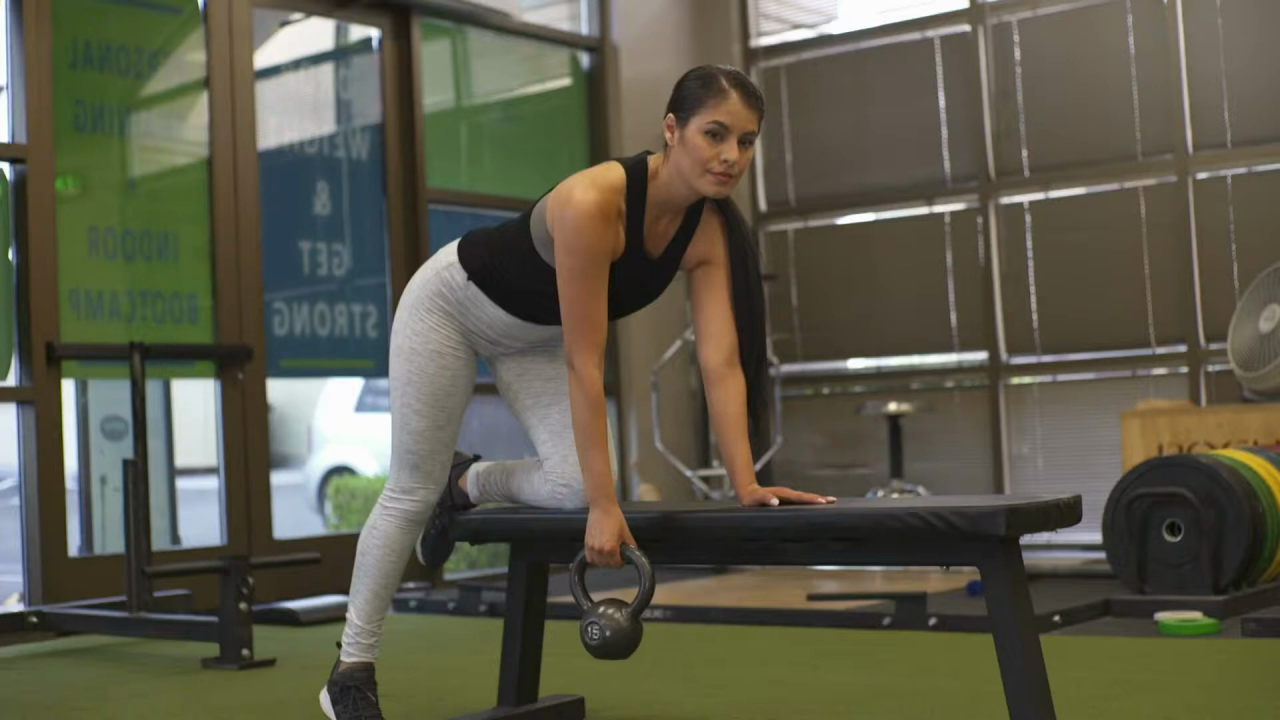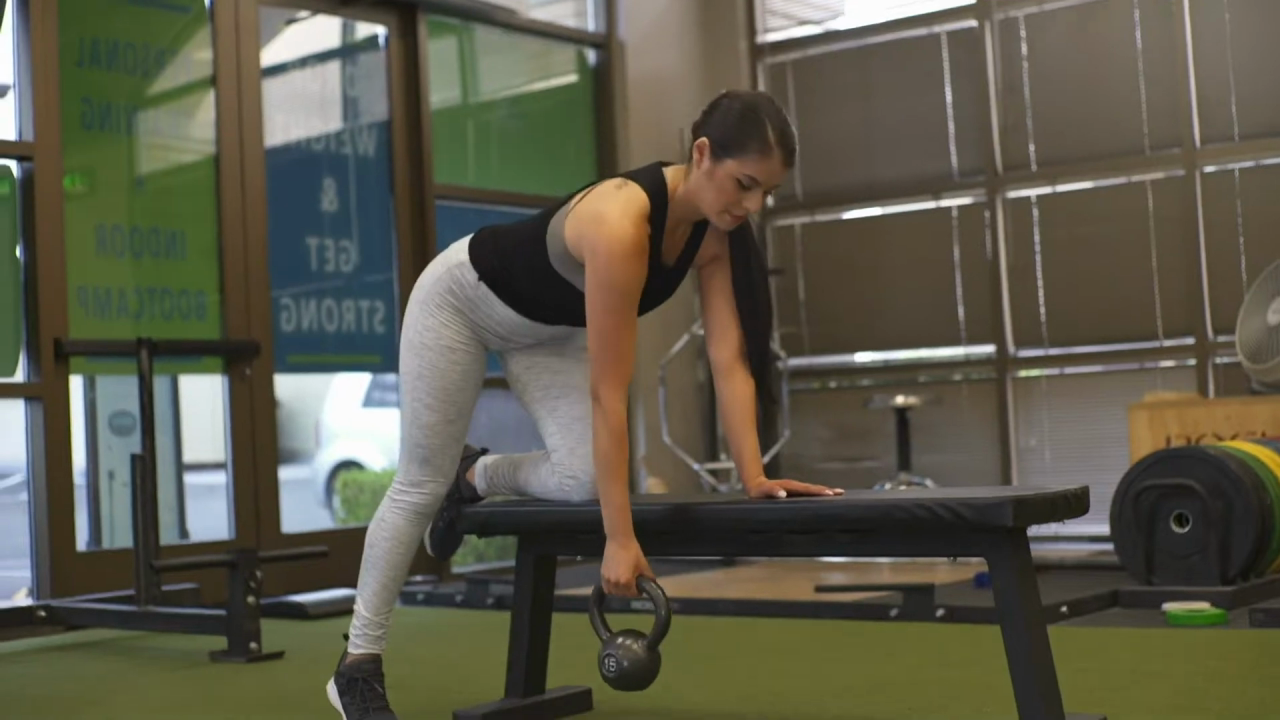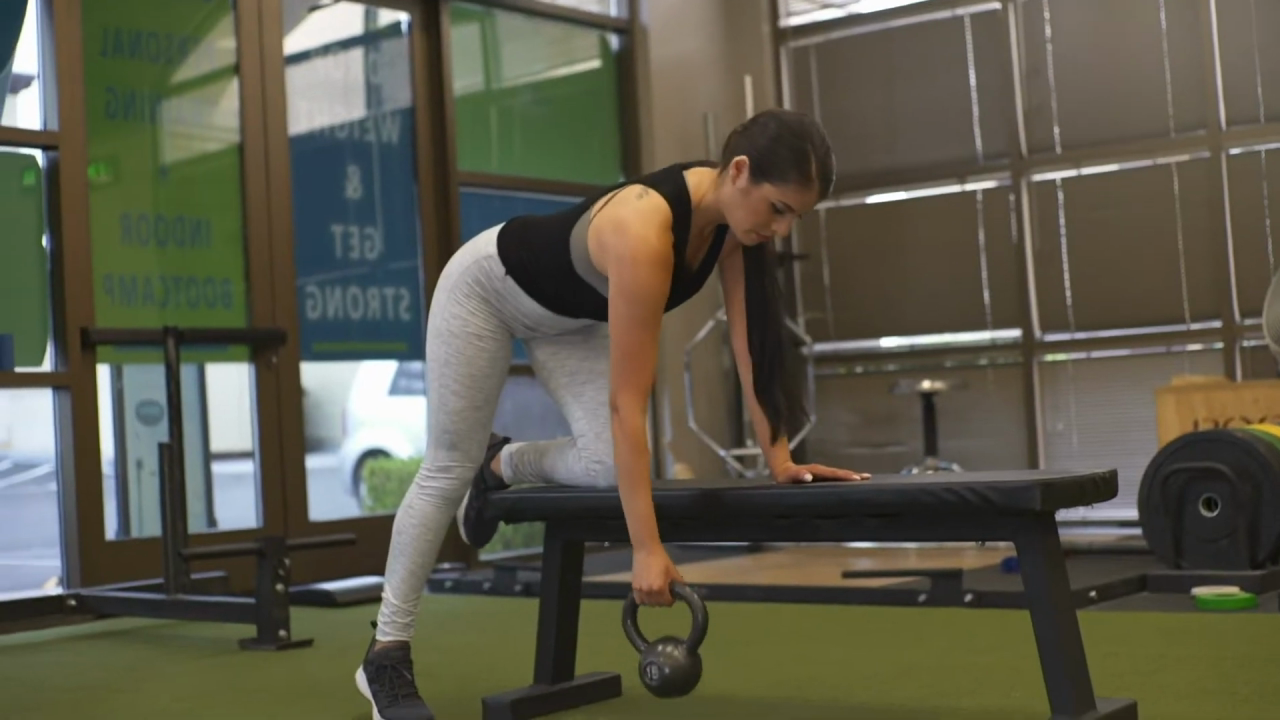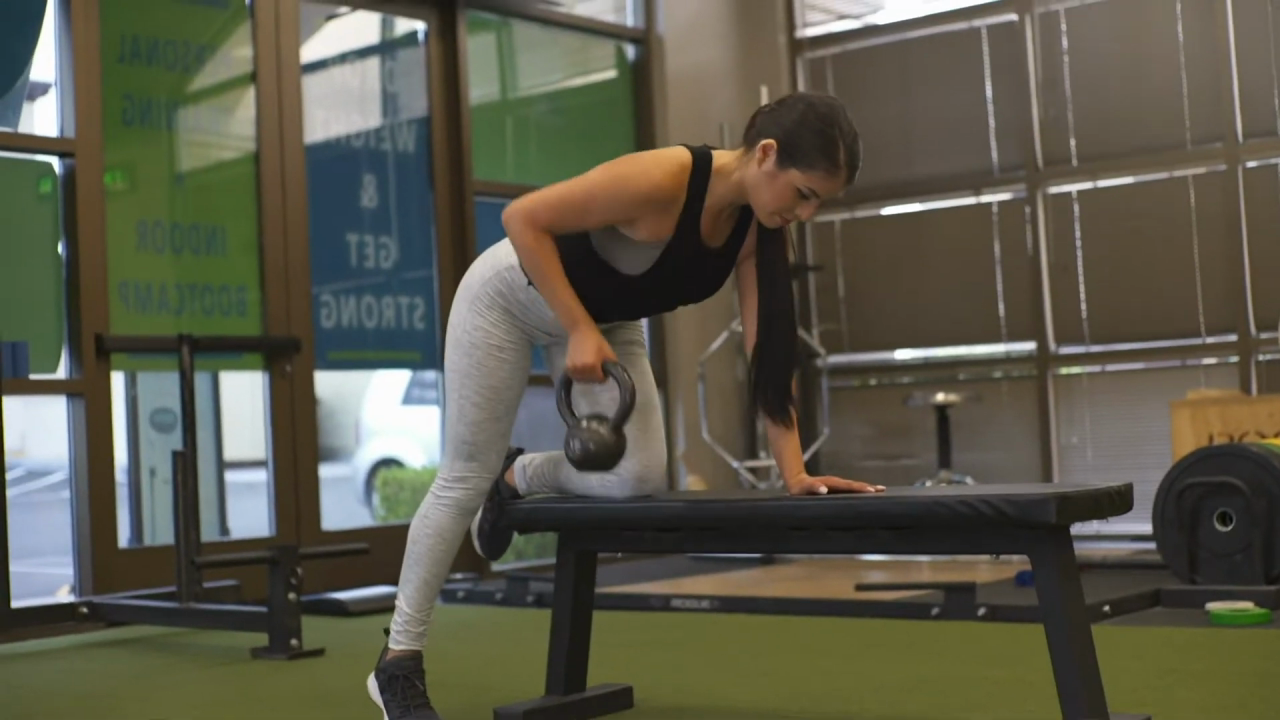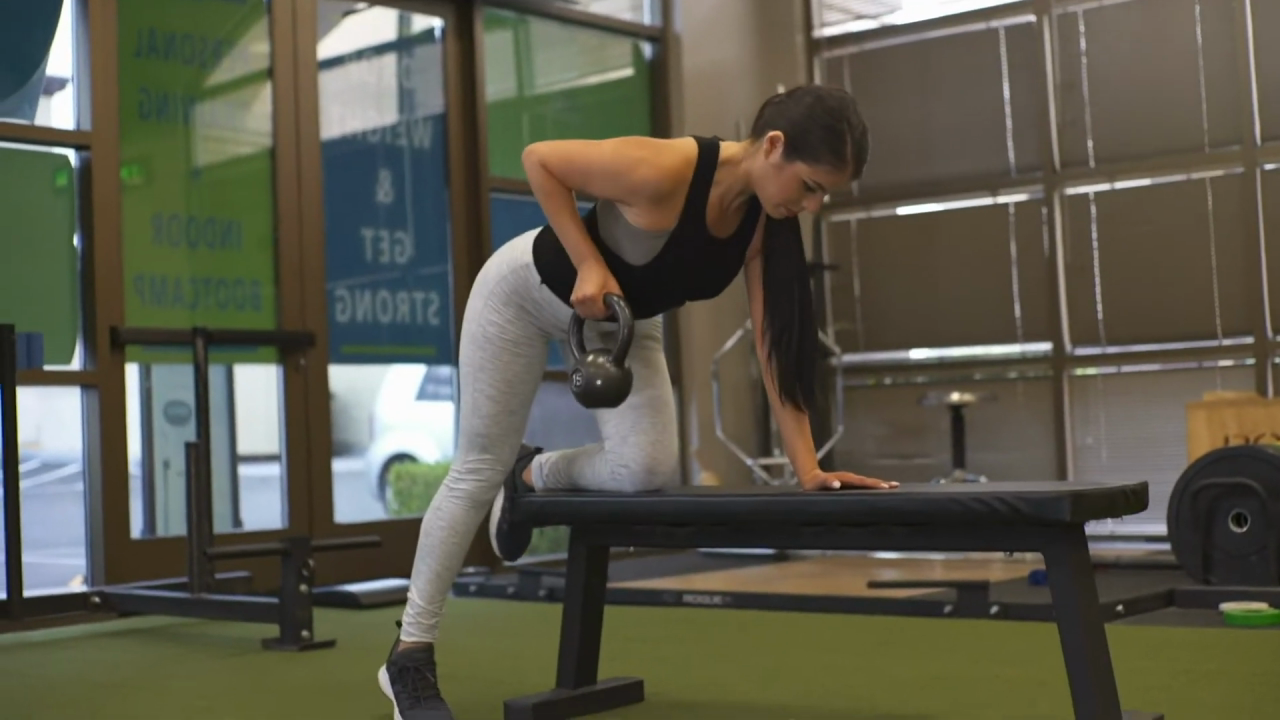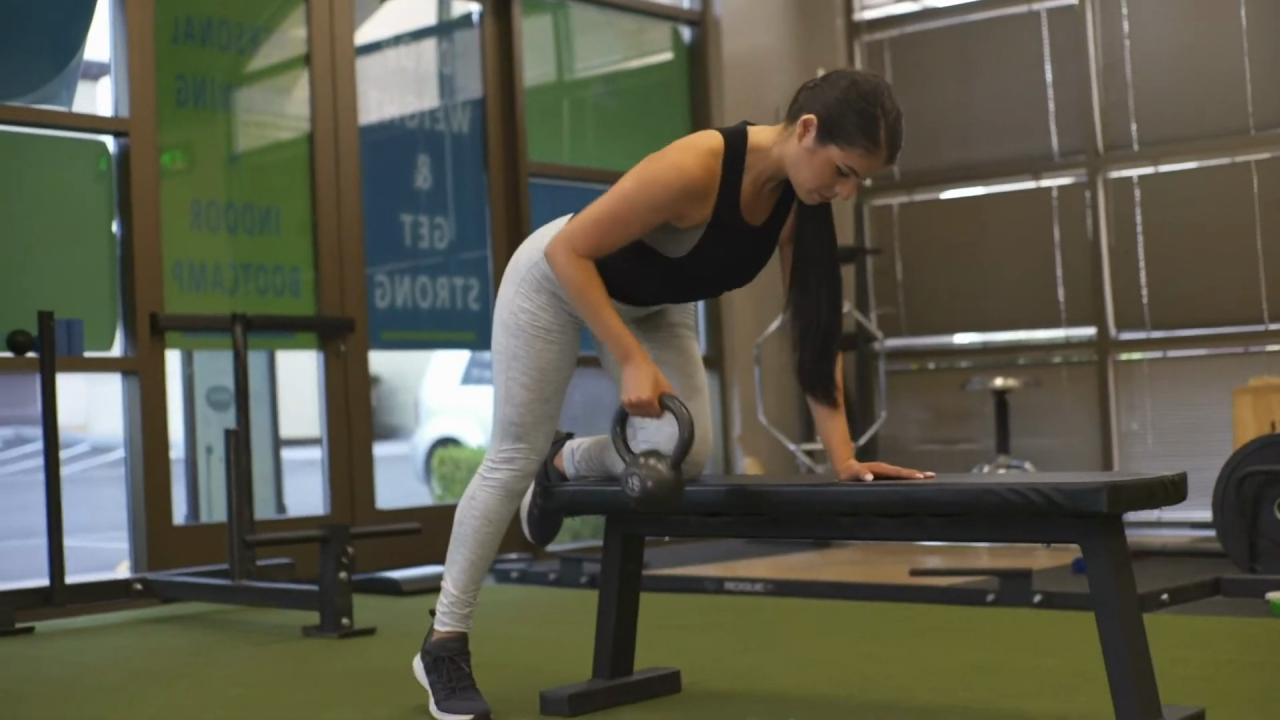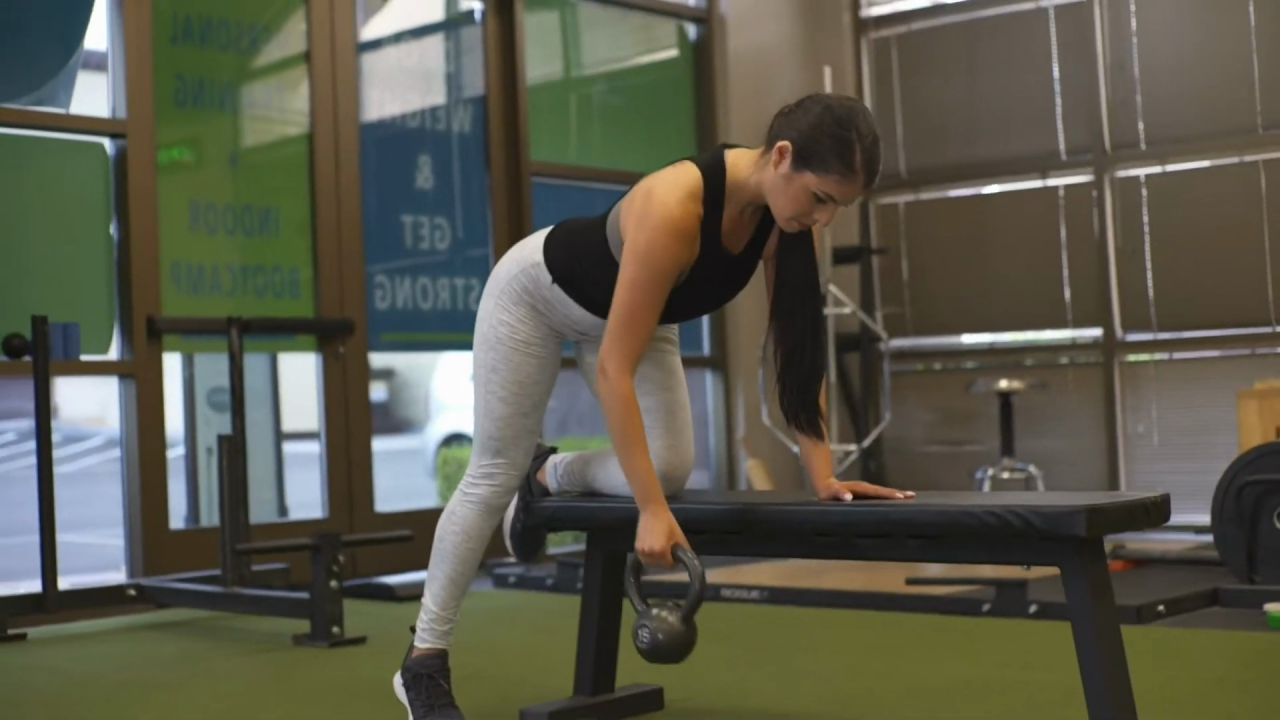
dt=0.5s
person 1, frame 1
left shoulder: (712, 230)
right shoulder: (595, 202)
left elbow: (721, 361)
right elbow: (583, 363)
left wrist: (745, 484)
right wrist: (604, 505)
left hip: (536, 332)
right hip: (454, 304)
left knee: (576, 485)
right knee: (413, 492)
left ankle: (468, 484)
person 1, frame 2
left shoulder: (718, 229)
right shoulder: (619, 225)
left elbow: (730, 357)
right elbow: (607, 393)
left wrist: (754, 476)
right wrist: (620, 539)
left hip: (550, 327)
right hip: (463, 299)
left knee: (587, 480)
right knee: (422, 483)
left ankle: (476, 476)
right ankle: (358, 663)
person 1, frame 3
left shoulder: (735, 219)
right shoulder: (644, 233)
left elbow: (756, 347)
right elbow: (624, 403)
left wrist: (780, 460)
right wrist: (647, 547)
left hip: (574, 314)
right hip: (488, 287)
left knee: (619, 467)
right knee: (448, 469)
left ankle: (502, 465)
right ankle: (386, 653)
person 1, frame 4
left shoulder: (759, 219)
right shoulder: (660, 179)
left elbow: (767, 345)
right elbow: (521, 217)
left wrist: (794, 472)
right wrist: (578, 331)
left hip: (606, 314)
right hip: (510, 293)
left knee: (638, 477)
right knee: (466, 478)
left ankle: (517, 478)
right ankle: (398, 660)
person 1, frame 5
left shoulder: (768, 216)
right shoulder: (664, 169)
left elbow: (779, 340)
right elbow: (539, 157)
left wrist: (806, 467)
right wrist: (589, 265)
left hip: (620, 315)
right hip: (526, 292)
left knee: (648, 469)
right knee: (479, 469)
left ankle: (533, 476)
right ankle: (410, 654)
person 1, frame 6
left shoulder: (802, 195)
right shoulder: (695, 166)
left elbow: (815, 327)
right elbow: (565, 248)
left wrist: (842, 456)
right wrist: (630, 357)
left hip: (654, 301)
right hip: (557, 279)
left knee: (684, 457)
right knee: (514, 458)
left ankle: (567, 461)
right ankle: (443, 642)
person 1, frame 7
left shoulder: (787, 208)
right shoulder: (675, 207)
left elbow: (799, 343)
right elbow: (615, 371)
left wrist: (823, 476)
right wrist: (651, 512)
left hip: (625, 308)
right hip: (538, 292)
left knee: (666, 470)
right knee: (493, 477)
left ankle: (548, 476)
right ankle: (423, 659)
